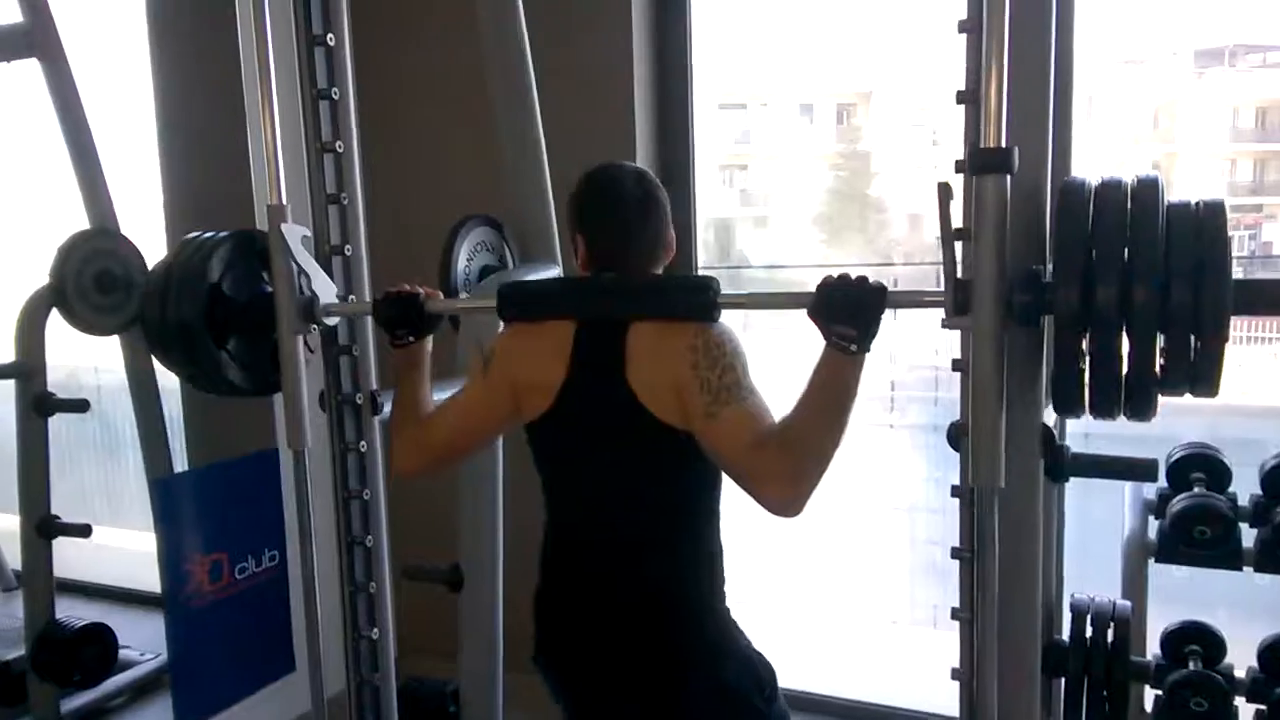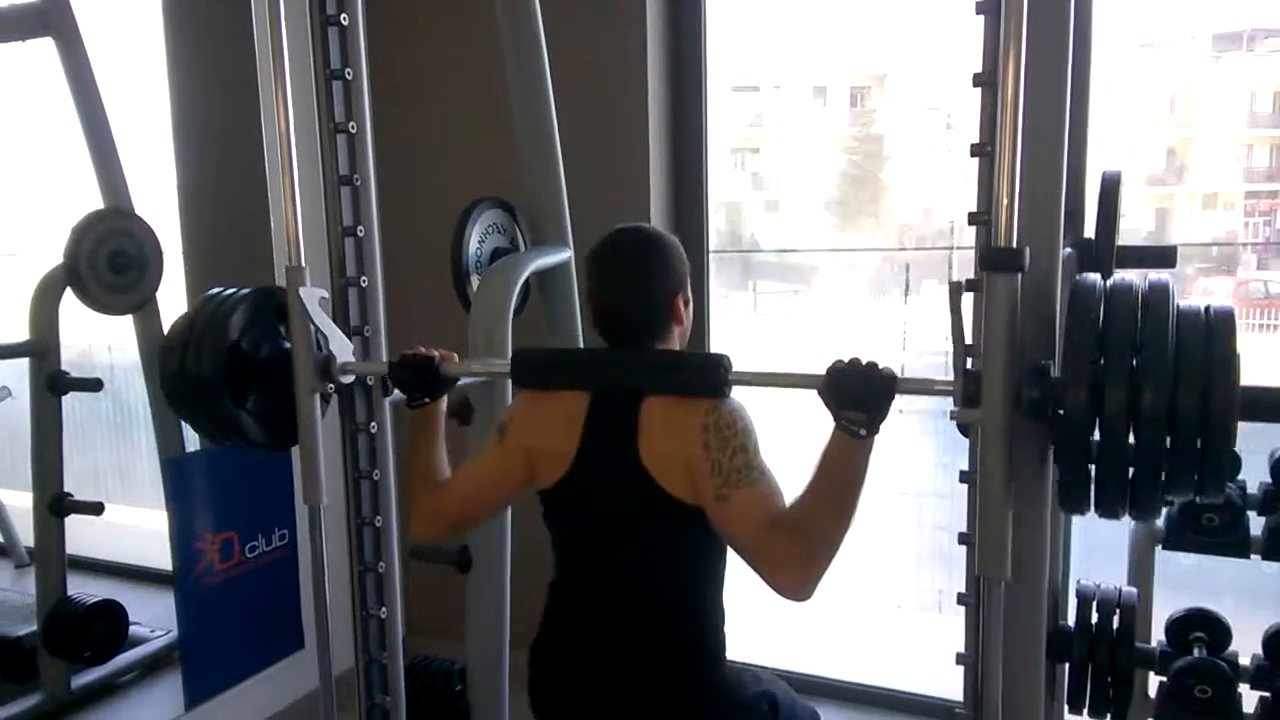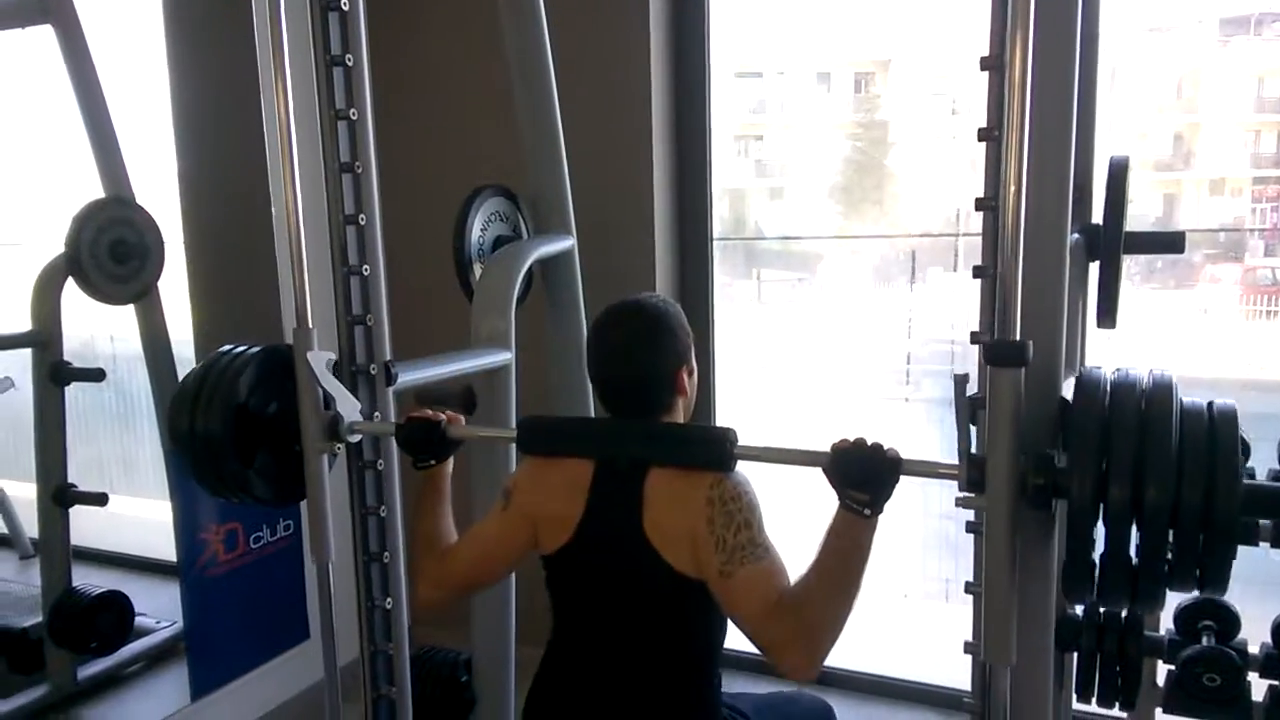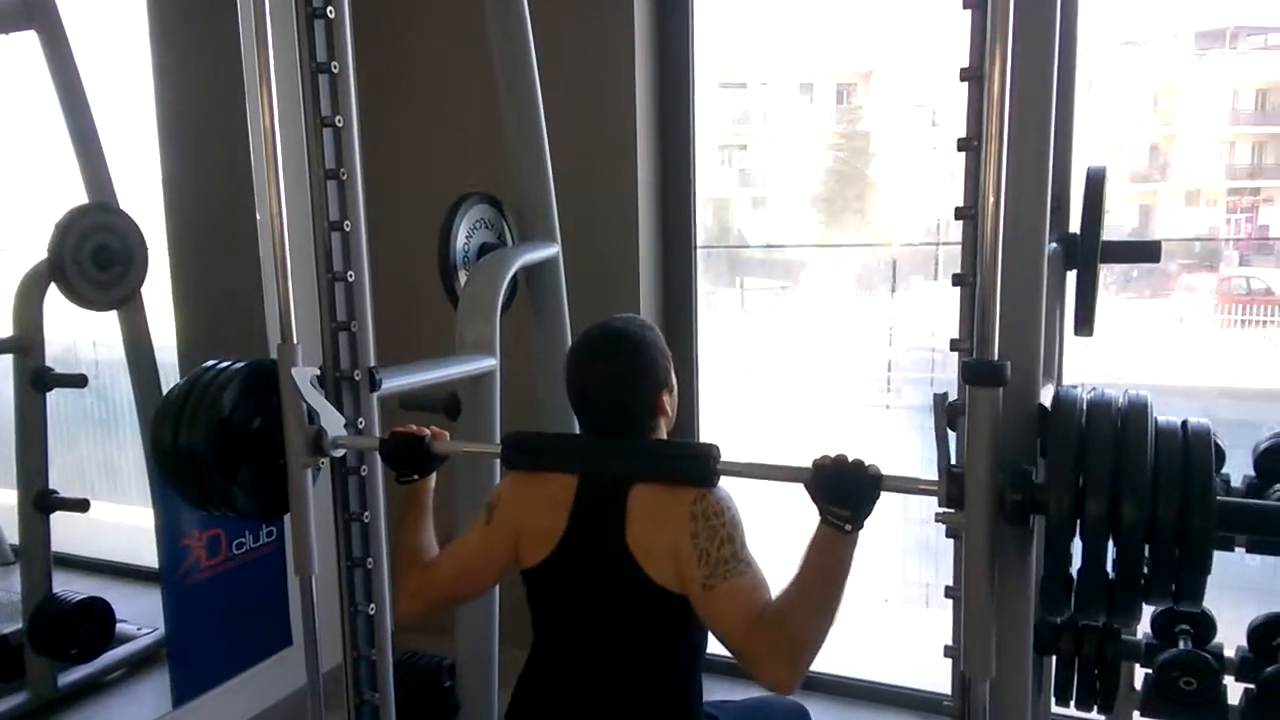
dt=0.3s
person 1, frame 1
left shoulder: (528, 343)
right shoulder: (689, 341)
left elbow: (413, 452)
right elbow: (781, 484)
left wrist: (412, 343)
right wrist: (843, 347)
left hip: (568, 638)
right hip: (678, 646)
person 1, frame 2
left shoulder: (542, 410)
right shoulder: (700, 417)
left elbow: (430, 518)
right elbow: (792, 568)
left wrist: (428, 403)
right wrist: (853, 429)
person 1, frame 3
left shoulder: (547, 475)
right shoulder: (706, 491)
left elbow: (433, 584)
right elbow: (796, 649)
left wrist: (437, 464)
right wrist: (857, 509)
person 1, frame 4
left shoulder: (529, 491)
right shoulder: (689, 506)
left elbow: (415, 596)
right elbow: (778, 663)
left wrist: (419, 480)
right wrist: (838, 524)
